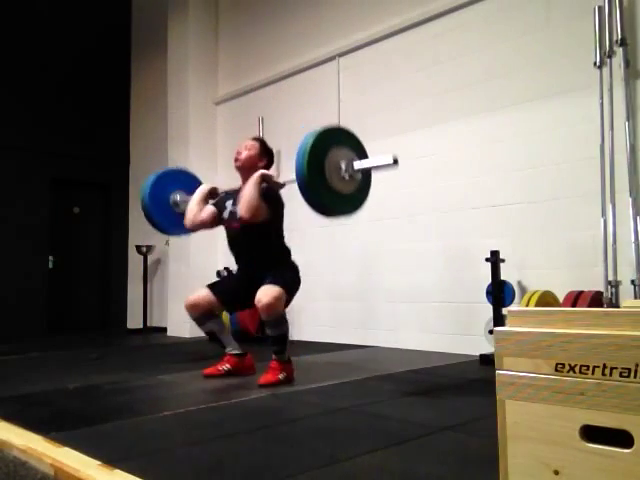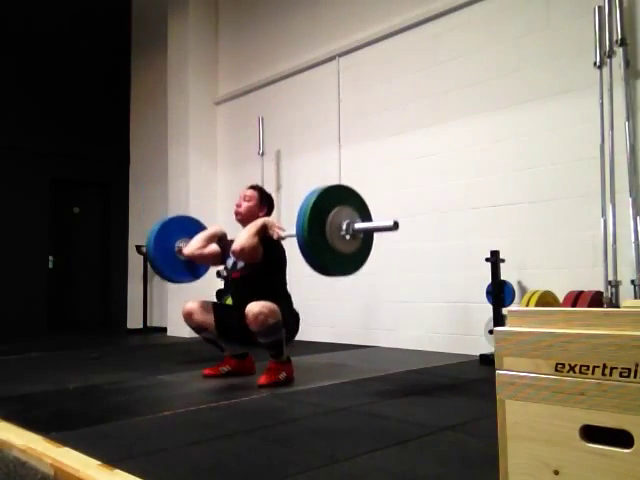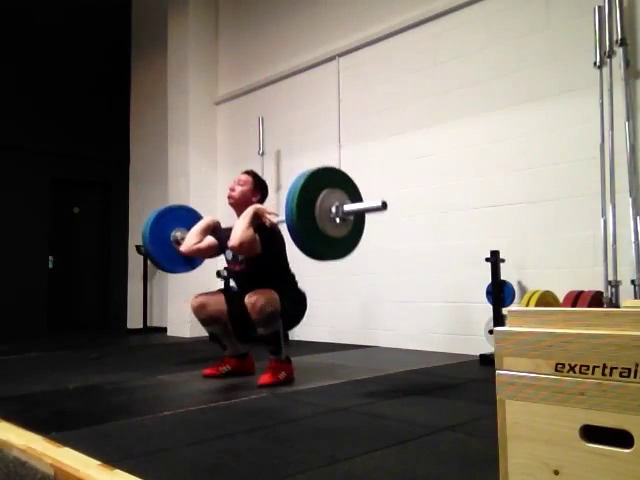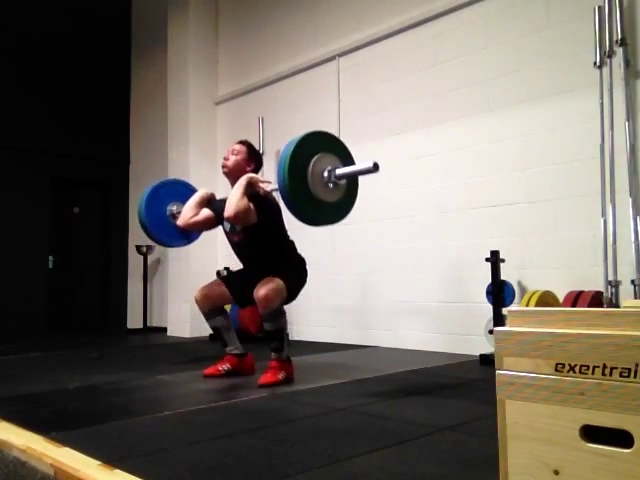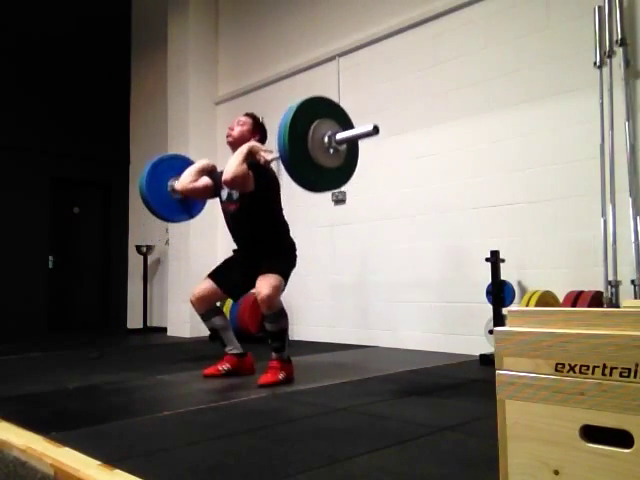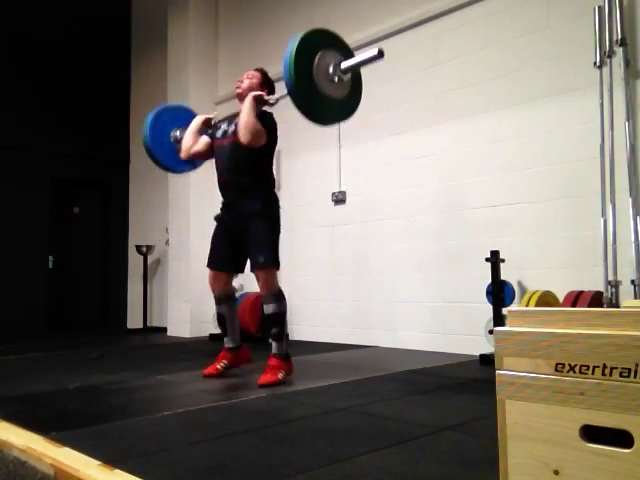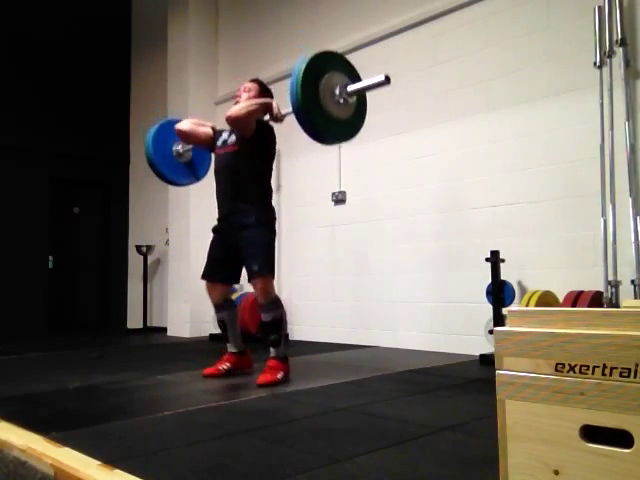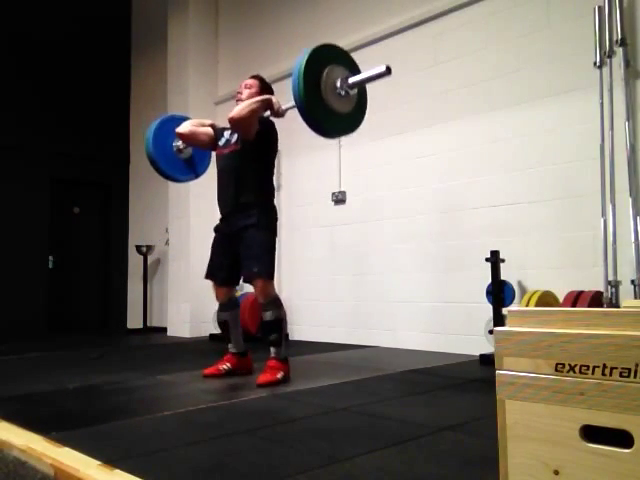
dt=0.3s
person 1, frame 1
left shoulder: (266, 191)
right shoulder: (228, 198)
left elbow: (246, 214)
right elbow: (191, 222)
left wrist: (256, 179)
right wrist: (204, 192)
left hip: (277, 270)
right hip: (246, 274)
left knee: (266, 301)
right knee: (194, 303)
left ankle: (281, 362)
right ankle: (237, 356)
person 1, frame 2
left shoulder: (268, 244)
right shoulder: (229, 246)
left elbow: (240, 249)
right elbow: (190, 252)
left wrist: (261, 223)
right wrist: (214, 233)
left hip: (279, 321)
left knee: (256, 312)
right knee: (191, 310)
left ankle: (281, 364)
right ankle: (238, 358)
person 1, frame 3
left shoulder: (265, 231)
right shoulder: (227, 234)
left elbow: (237, 245)
right elbow: (188, 248)
left wrist: (251, 211)
right wrist: (208, 223)
left hip: (286, 306)
left knee: (255, 300)
right knee: (200, 303)
left ankle: (281, 363)
right ankle: (238, 357)
person 1, frame 4
left shoulder: (259, 199)
right shoulder: (223, 203)
left elbow: (233, 215)
right elbow: (184, 222)
left wrist: (244, 181)
right wrist: (203, 195)
left hip: (287, 269)
right hip: (256, 270)
left knee: (264, 295)
right knee: (204, 296)
left ankle: (281, 362)
right ankle: (237, 356)
person 1, frame 5
left shoulder: (258, 170)
right shoulder: (223, 175)
left elbow: (231, 178)
right elbow: (182, 187)
left wrist: (246, 148)
right wrist: (203, 165)
left hip: (275, 253)
right hip: (246, 254)
left knee: (266, 293)
right knee: (200, 296)
left ankle: (281, 363)
right ankle: (236, 356)
person 1, frame 6
left shoulder: (262, 117)
right shoulder: (221, 125)
left elbow: (248, 139)
right elbow: (187, 153)
left wrist: (252, 101)
right wrist: (199, 121)
left hip: (258, 211)
right hip: (229, 213)
left knee: (266, 279)
right knee: (219, 282)
left ankle: (280, 357)
right ankle: (233, 350)
person 1, frame 7
left shoulder: (260, 130)
right shoulder: (222, 135)
left elbow: (233, 117)
right elbow: (183, 128)
left wrist: (265, 107)
right wrist: (210, 127)
left hip: (255, 220)
right hip: (227, 222)
left knee: (262, 286)
right knee: (216, 289)
left ankle: (278, 360)
right ankle: (237, 354)
person 1, frame 8
left shoulder: (262, 127)
right shoulder: (224, 133)
left elbow: (237, 117)
right elbow: (183, 132)
left wrist: (266, 104)
right wrist: (210, 124)
left hip: (256, 220)
right hip: (228, 222)
left knee: (262, 286)
right knee: (223, 291)
left ankle: (278, 360)
right ankle: (238, 355)
